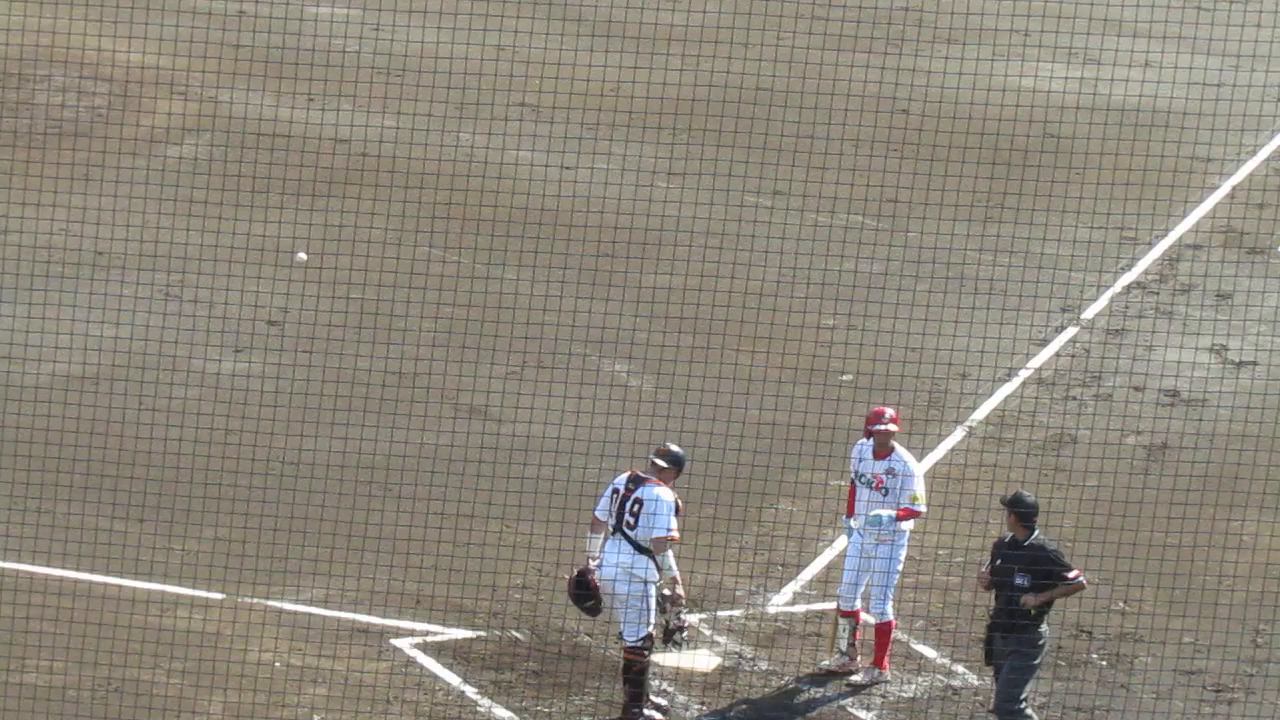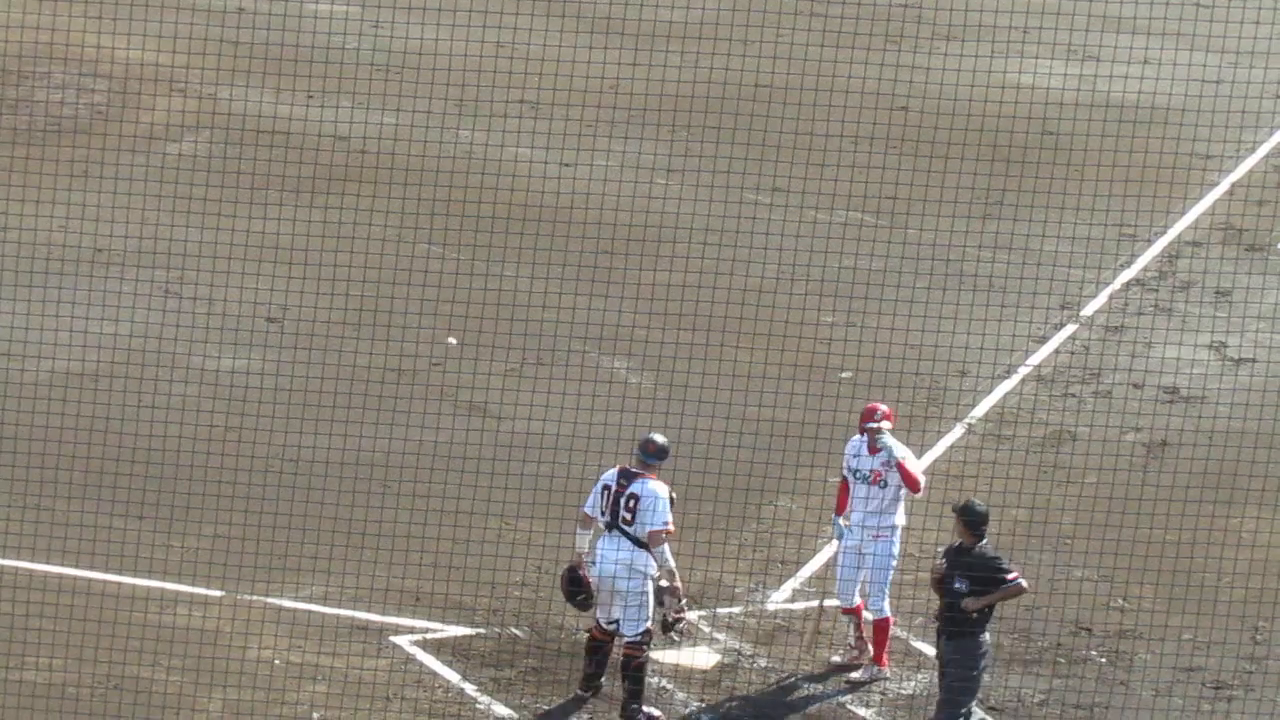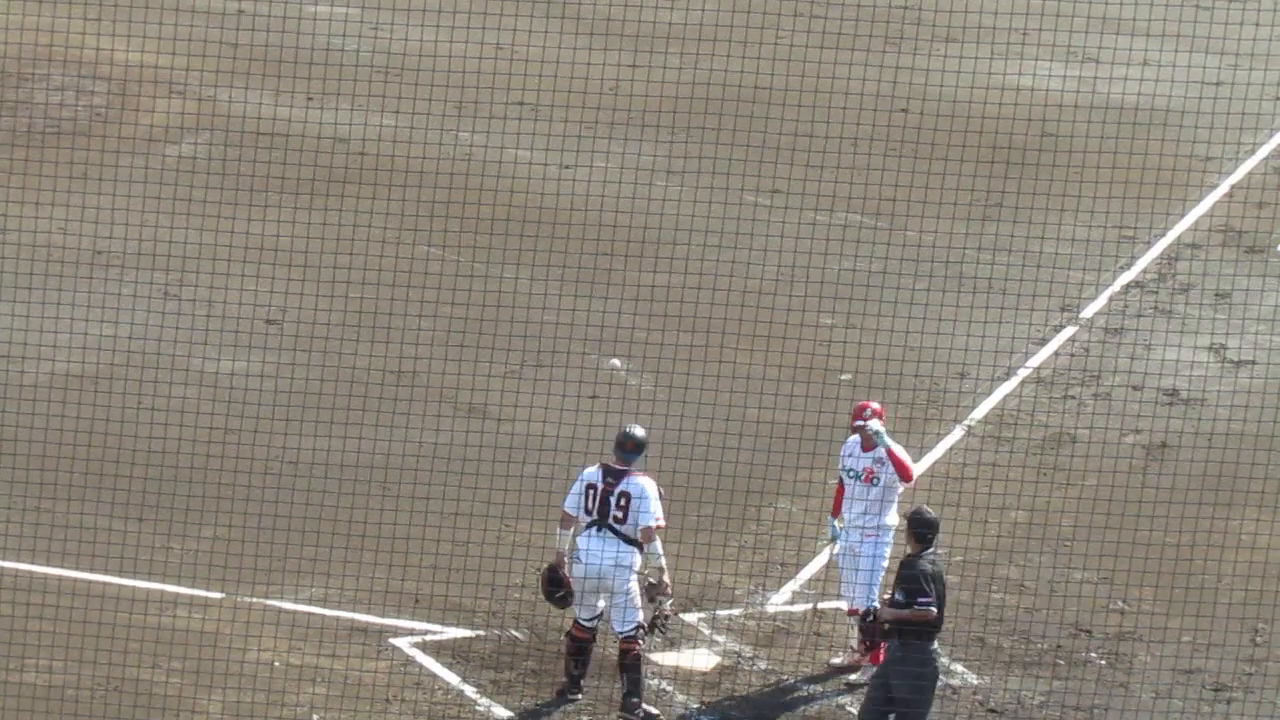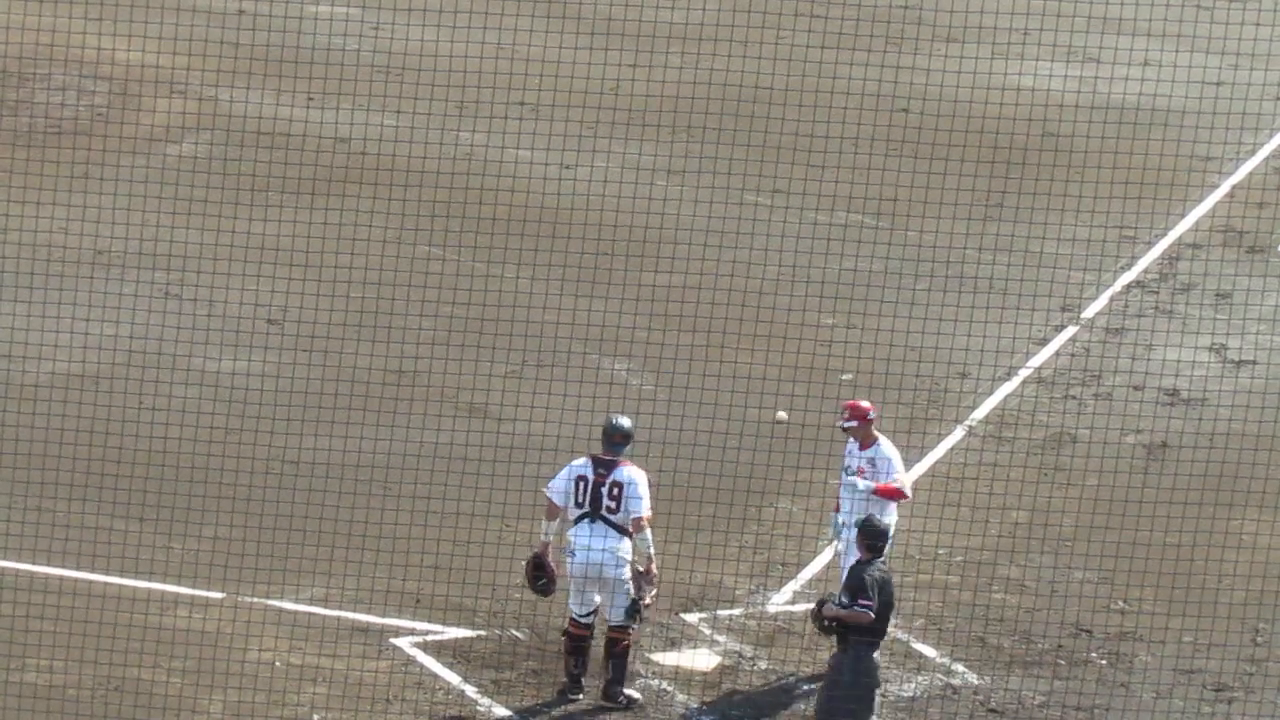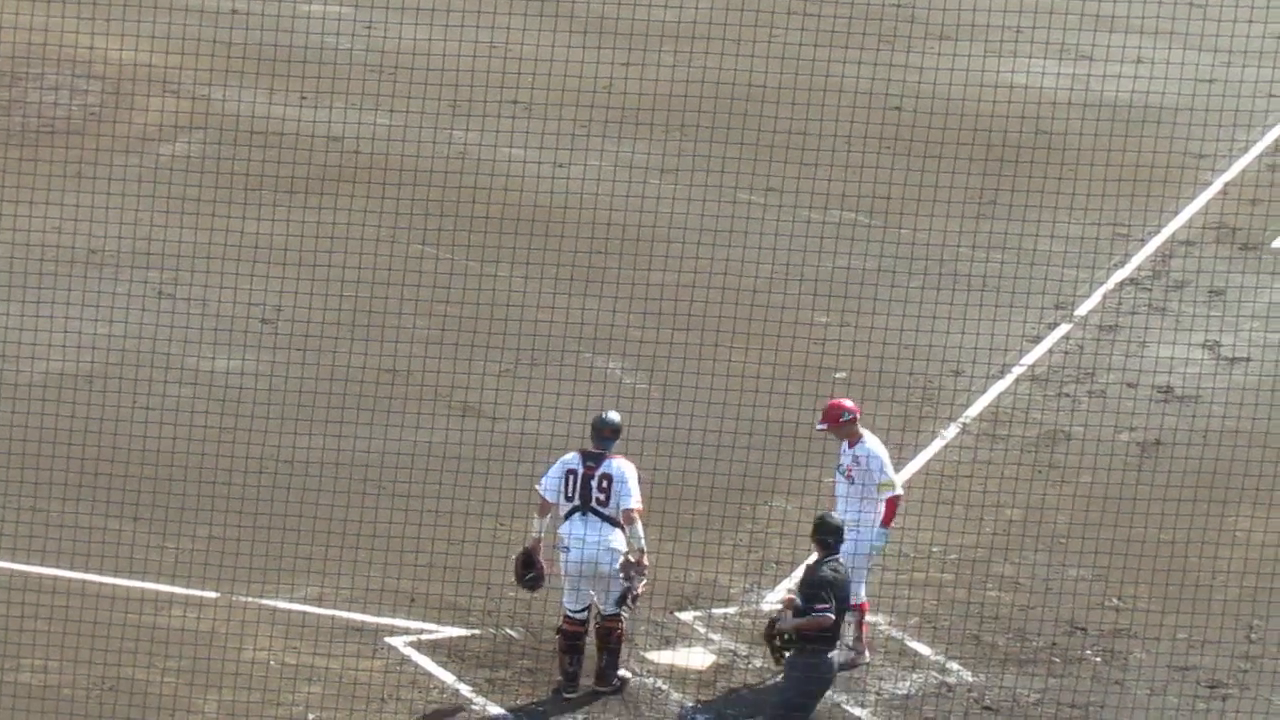
dt=0.2s
person 1, frame 1
left shoulder: (621, 480)
right shoulder: (663, 496)
left elbow: (597, 522)
right elbow: (660, 545)
left wrist: (591, 557)
right wrist: (675, 584)
left hip: (607, 569)
right hip: (635, 575)
left knee: (632, 634)
right knee: (639, 641)
left ankle: (637, 694)
person 1, frame 2
left shoulder: (610, 476)
right shoulder: (656, 489)
left elbow: (587, 519)
right elbow: (656, 538)
left wrist: (580, 553)
right wrist: (673, 575)
left hip: (600, 564)
right hip: (633, 570)
left knee: (605, 623)
right knee: (637, 638)
left ankle: (589, 683)
person 1, frame 3
left shoulder: (590, 473)
right shoulder: (644, 485)
left elbow: (567, 516)
right elbow: (649, 534)
left wrist: (560, 552)
right wrist: (662, 571)
left hip: (585, 560)
right hip: (619, 566)
left knee: (584, 622)
right knee: (631, 633)
left ankle: (573, 684)
person 1, frame 4
left shoulder: (578, 466)
right shoulder: (634, 475)
left elbow: (553, 507)
right elbow: (640, 523)
left wrist: (545, 542)
right wrist: (650, 560)
left hip: (580, 553)
right hip: (615, 557)
left knee: (580, 619)
right knee: (621, 622)
left ankle: (574, 684)
right ankle: (613, 690)
person 1, frame 5
left shoulder: (567, 461)
right shoulder: (623, 467)
left elbow: (544, 503)
right elbow: (630, 514)
left wrist: (536, 538)
right wrist: (640, 552)
left hip: (572, 548)
right hip: (608, 550)
left knee: (574, 616)
right knee: (612, 613)
left ankle: (570, 682)
right ankle: (606, 676)
person 2, frame 1
left shoulder: (907, 465)
right shoulder: (860, 449)
left elbow: (918, 509)
left wrist: (890, 517)
right wrist: (848, 518)
left hip: (890, 540)
right hip: (861, 534)
left knee: (880, 604)
right knee: (847, 595)
left ankle: (879, 668)
right ankle: (848, 656)
person 2, frame 2
left shoulder: (899, 456)
right shoulder: (854, 445)
left elbow: (916, 487)
left wrist: (894, 456)
right wrist: (837, 516)
left hip: (883, 536)
right hip: (853, 531)
left knee: (876, 600)
right knee: (846, 594)
left ankle: (879, 664)
right ankle: (858, 649)
person 2, frame 3
left shoulder: (891, 452)
right shoulder: (850, 445)
left elbow: (908, 476)
left wrist: (884, 443)
right wrist: (833, 518)
left hip: (876, 535)
right hip: (850, 531)
left knee: (867, 599)
right knee: (851, 596)
left ankle: (876, 664)
right ankle: (858, 652)
person 2, frame 4
left shoulder: (886, 455)
right shoulder: (852, 446)
left elbow: (903, 493)
left wrist: (870, 488)
right wrist: (836, 515)
right hip: (850, 529)
person 2, frame 5
left shoulder: (871, 452)
right shoulder: (848, 444)
left elbow: (894, 494)
left wrist: (883, 531)
right wrist: (837, 519)
left hip: (865, 530)
right hip: (851, 527)
right knee: (854, 588)
right ankle: (857, 648)
person 3, frame 1
left shoulder: (1044, 553)
right shoulder: (1002, 545)
left elbow: (1079, 583)
right elbow: (986, 585)
left wrist: (1040, 597)
right wrist: (984, 578)
left hip: (1027, 637)
right hip: (1002, 632)
right knee: (1014, 701)
person 3, frame 2
left shoulder: (986, 558)
right shoulder: (953, 551)
left elbow: (1021, 587)
right elbow: (940, 589)
left wrist: (981, 601)
right wrist: (936, 577)
left hip: (969, 643)
right hip: (952, 638)
person 3, frame 3
left shoulder: (920, 569)
right shoulder: (919, 563)
left elbow: (928, 612)
left wrist: (893, 614)
right wrist: (893, 608)
left hip: (916, 655)
right hip: (901, 650)
person 3, frame 4
left shoulder: (866, 574)
right shoulder: (878, 571)
left elbow: (865, 616)
left wrist: (834, 611)
right wrist: (841, 610)
left hip: (857, 660)
right hip: (848, 655)
person 3, frame 5
left shoulder: (819, 575)
right shoulder: (840, 571)
left elbow: (826, 618)
left wrist: (792, 623)
right wrist: (798, 605)
left hip: (811, 659)
right hip: (825, 657)
